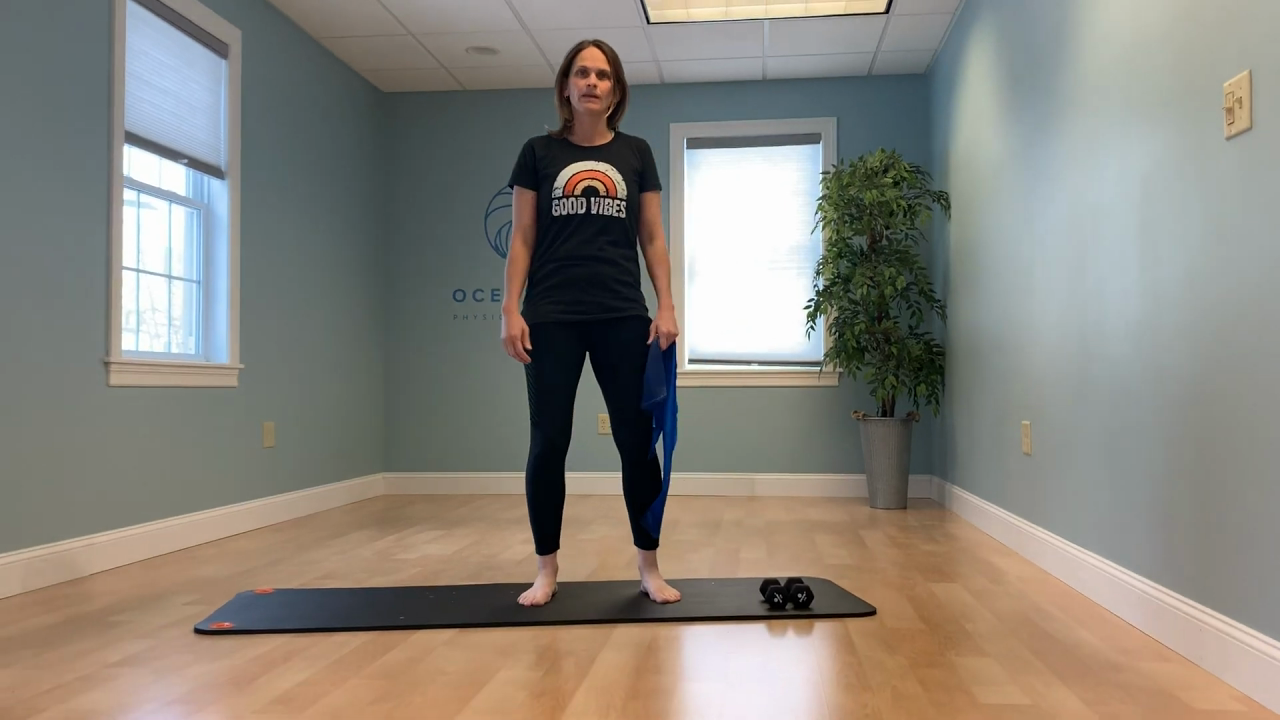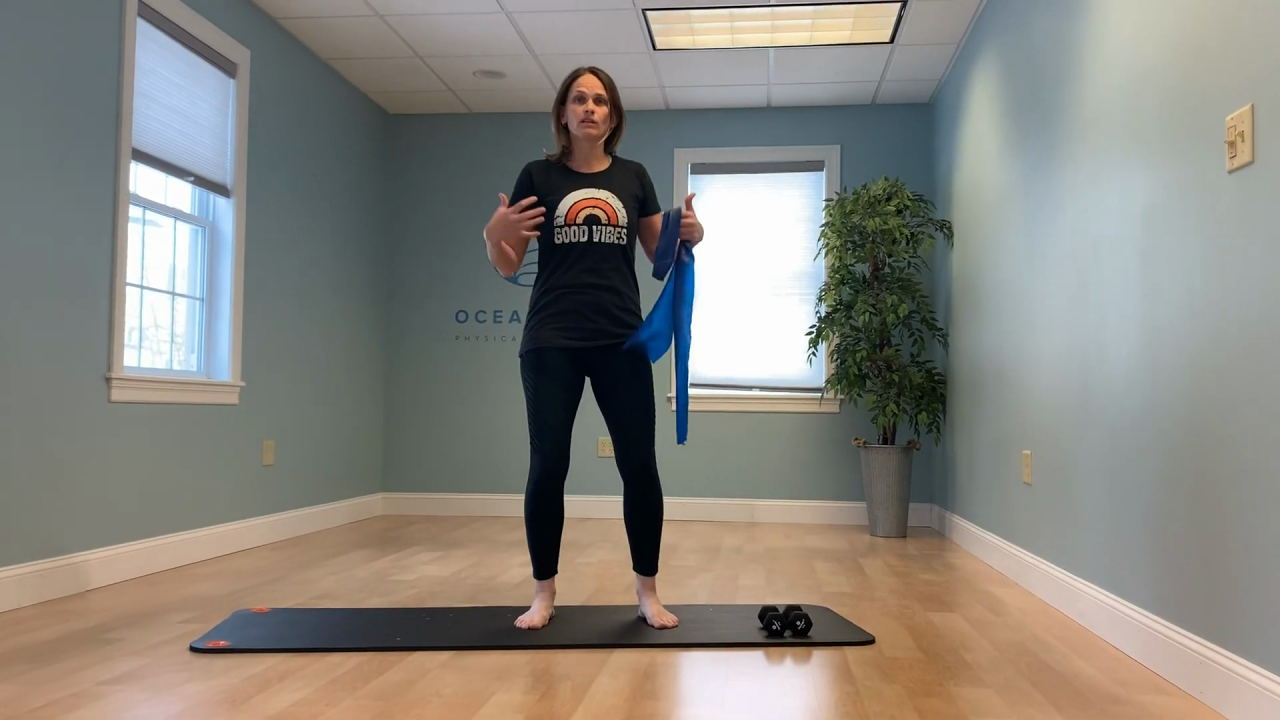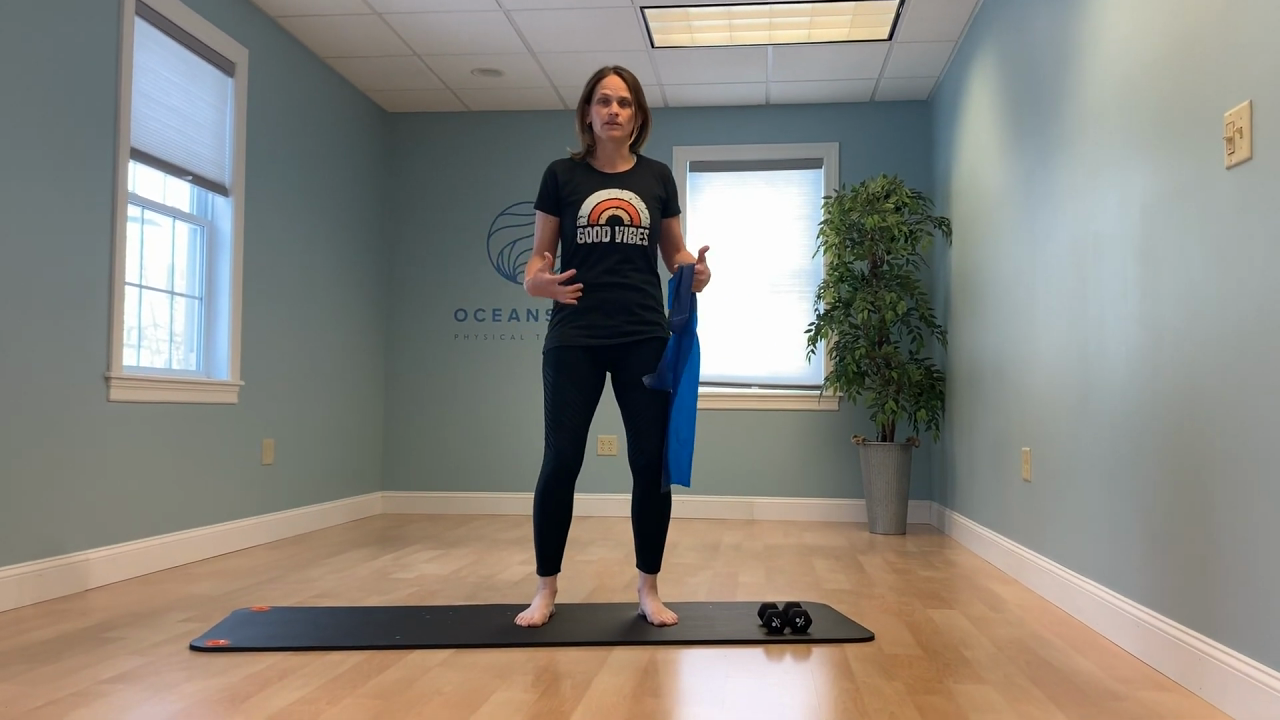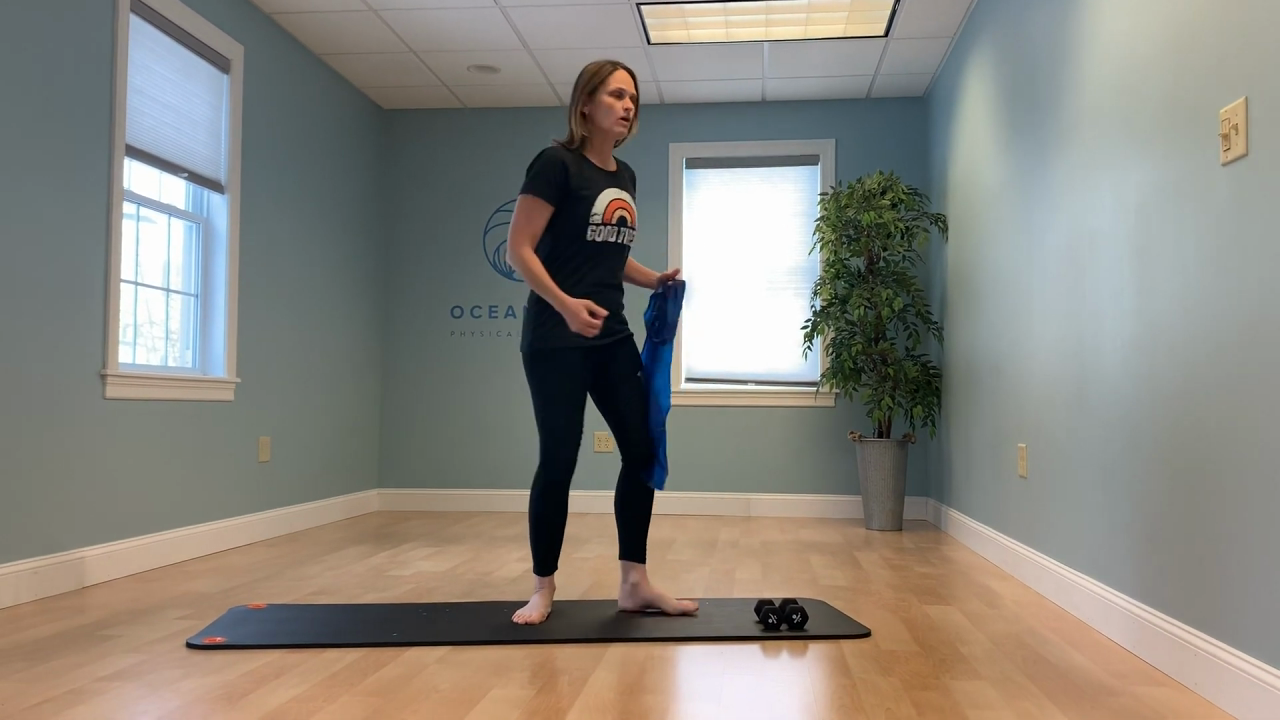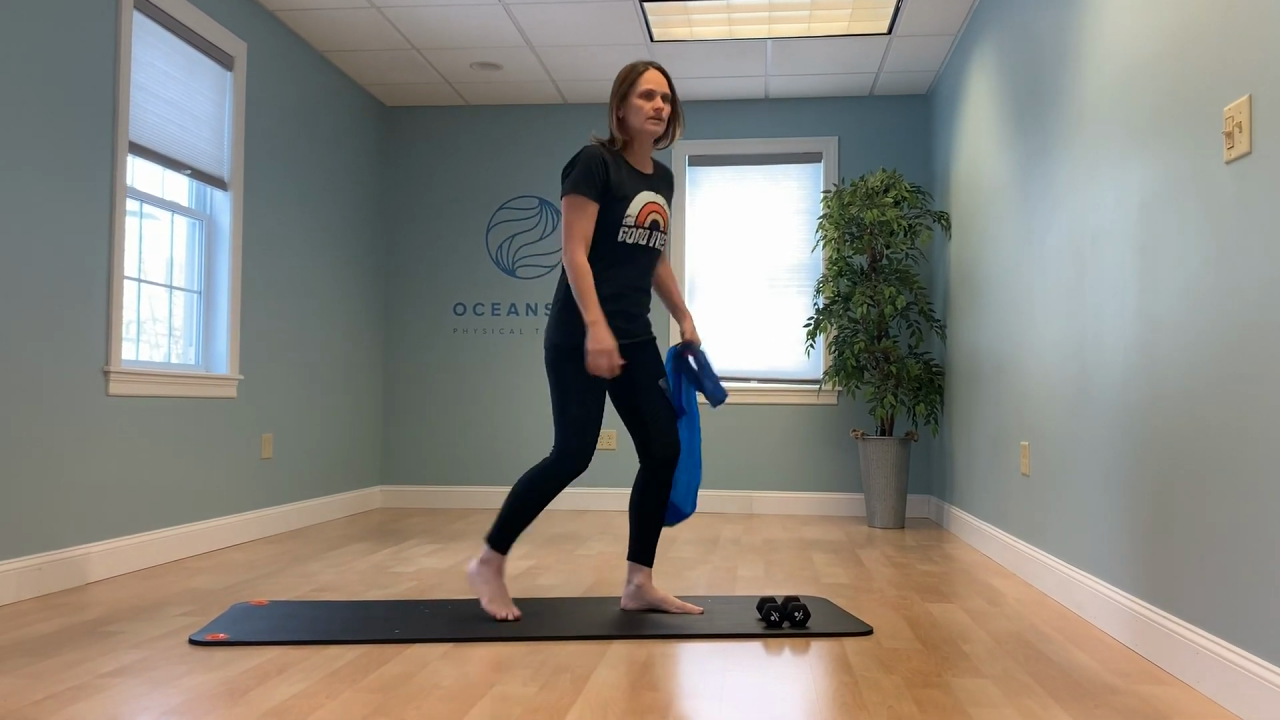
dt=1s
person 1, frame 1
left shoulder: (636, 153)
right shoulder: (539, 152)
left elbow: (652, 238)
right elbow: (522, 238)
left wrist: (667, 307)
right wrist: (510, 309)
left hip: (623, 316)
right hip: (551, 317)
left knee: (637, 439)
right knee: (548, 443)
left ankle: (649, 567)
right ankle: (546, 570)
person 1, frame 2
left shoulder: (634, 177)
right shoulder: (538, 176)
left elbow: (660, 253)
right elbow: (508, 260)
left wrist: (687, 236)
right wrist: (495, 235)
left hip: (621, 339)
right hip: (551, 340)
left knee: (639, 464)
right knee: (548, 466)
left ankle: (648, 592)
right ankle: (543, 593)
person 1, frame 3
left shoulder: (658, 177)
right shoulder: (562, 175)
left elbow: (674, 252)
right elbow: (539, 254)
left wrist: (696, 270)
right wrist: (535, 281)
left hip: (644, 338)
right hip: (574, 337)
left knee: (652, 461)
right knee: (561, 460)
left ankle: (649, 590)
right ankle: (545, 590)
person 1, frame 4
left shoulder: (624, 175)
right shoulder: (555, 163)
right elbow: (519, 249)
left wrist: (655, 279)
right wrist: (563, 304)
left hip: (611, 337)
right hip: (555, 338)
left knee: (642, 450)
right knee: (559, 457)
left ankle: (635, 583)
right ankle: (543, 589)
person 1, frame 5
left shoulder: (663, 178)
right shoulder: (591, 164)
right elbow: (573, 251)
left wrist: (683, 317)
right wrist: (594, 326)
left hip: (633, 338)
right hip: (581, 336)
left knee: (664, 450)
right knee: (573, 455)
left ankle: (639, 582)
right ankle: (489, 562)
